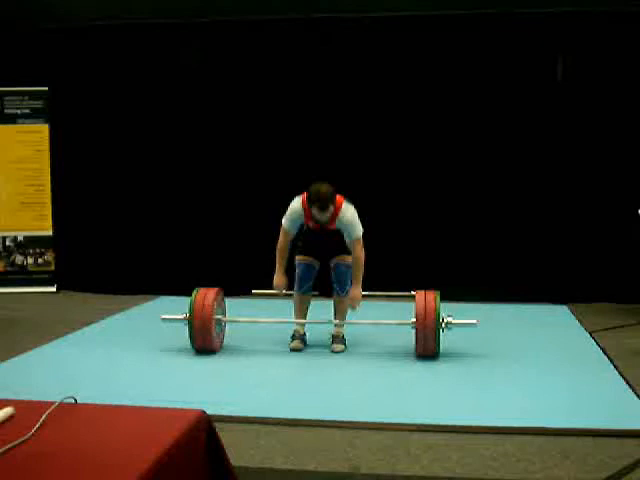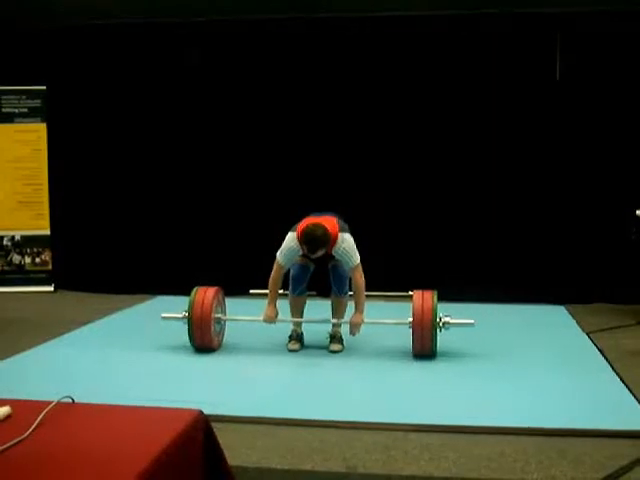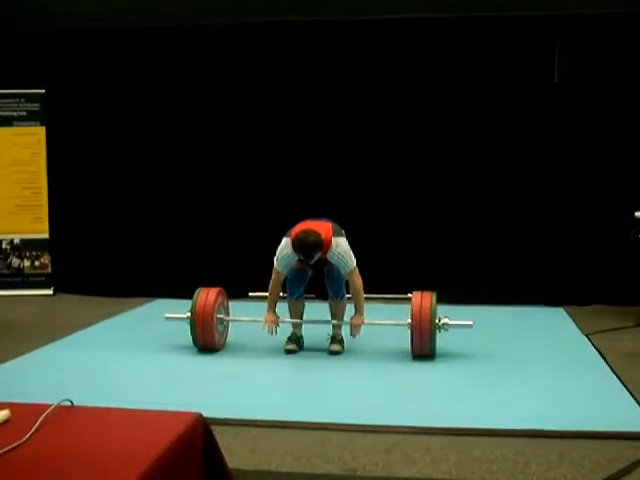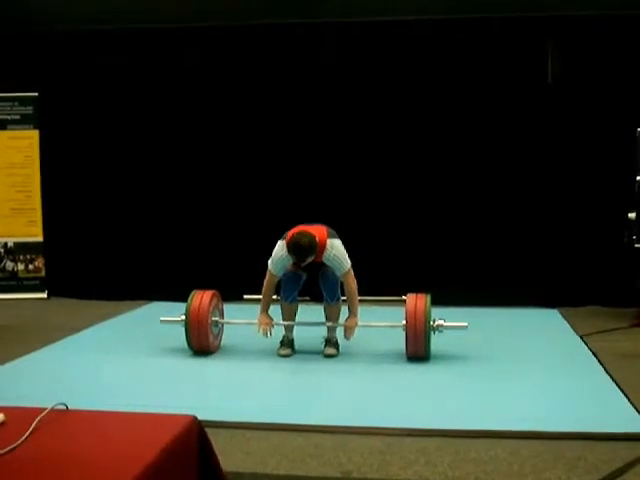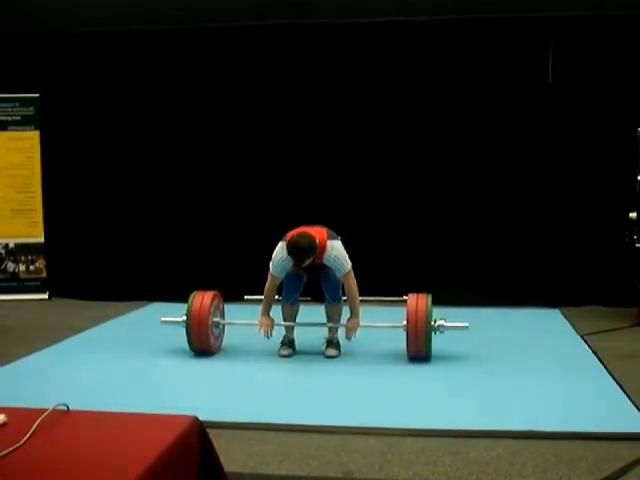
dt=0.7s
person 1, frame 1
left shoulder: (347, 213)
right shoulder: (296, 208)
left elbow: (358, 249)
right elbow: (284, 239)
left wrist: (357, 286)
right wrist: (280, 272)
left hip: (340, 240)
right hip: (309, 238)
left knee: (342, 279)
right knee: (303, 278)
left ankle: (338, 332)
right ankle: (299, 331)
person 1, frame 2
left shoulder: (344, 241)
right shoulder: (292, 241)
left elbow: (358, 276)
right elbow: (277, 271)
left wrist: (359, 312)
right wrist: (271, 306)
left hip: (336, 251)
right hip: (305, 246)
left knee: (341, 280)
right knee: (297, 279)
left ankle: (336, 332)
right ankle: (296, 331)
person 1, frame 3
left shoulder: (338, 245)
right shoulder: (286, 247)
left elbow: (354, 278)
right elbow: (276, 278)
left wrist: (359, 314)
right wrist: (270, 311)
left hip: (332, 254)
right hip: (300, 255)
left knee: (336, 285)
right knee: (294, 284)
left ankle: (337, 334)
right ankle: (296, 334)
person 1, frame 4
left shoulder: (333, 247)
right shoulder: (281, 250)
left elbow: (349, 280)
right elbow: (270, 281)
left wrist: (353, 315)
right wrist: (263, 313)
left hip: (326, 263)
left knee: (331, 288)
right knee: (288, 287)
left ankle: (332, 338)
right ankle: (288, 337)
person 1, frame 5
left shoulder: (334, 249)
right shoulder: (281, 252)
left elbow: (349, 281)
right elbow: (272, 283)
left wrist: (355, 316)
right wrist: (265, 315)
left hip: (327, 264)
left knee: (333, 290)
right knee: (289, 289)
left ankle: (333, 339)
right ankle: (288, 337)
